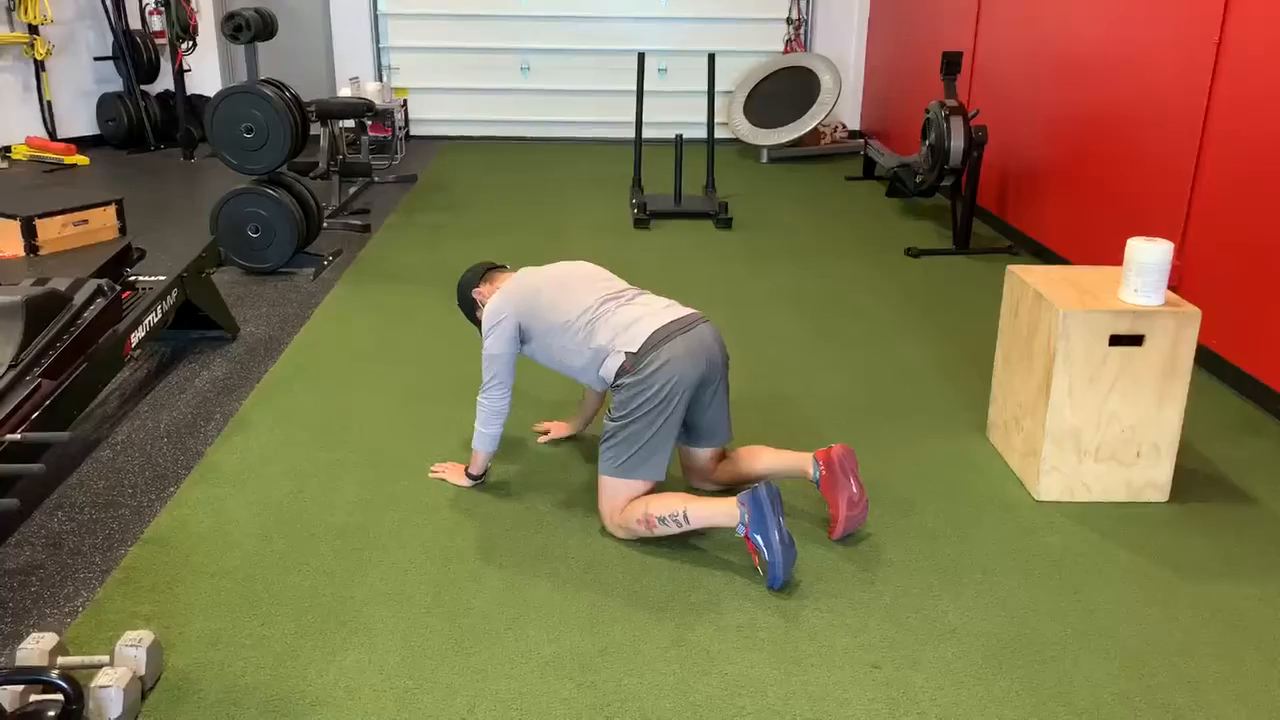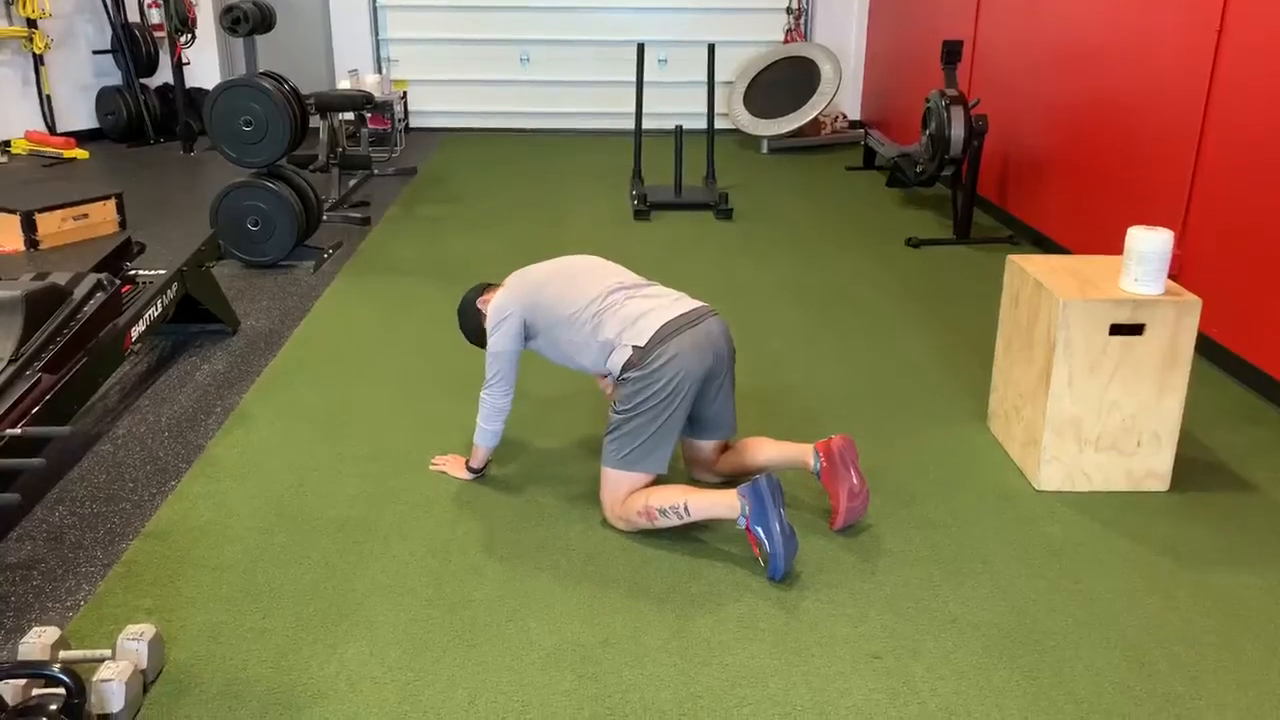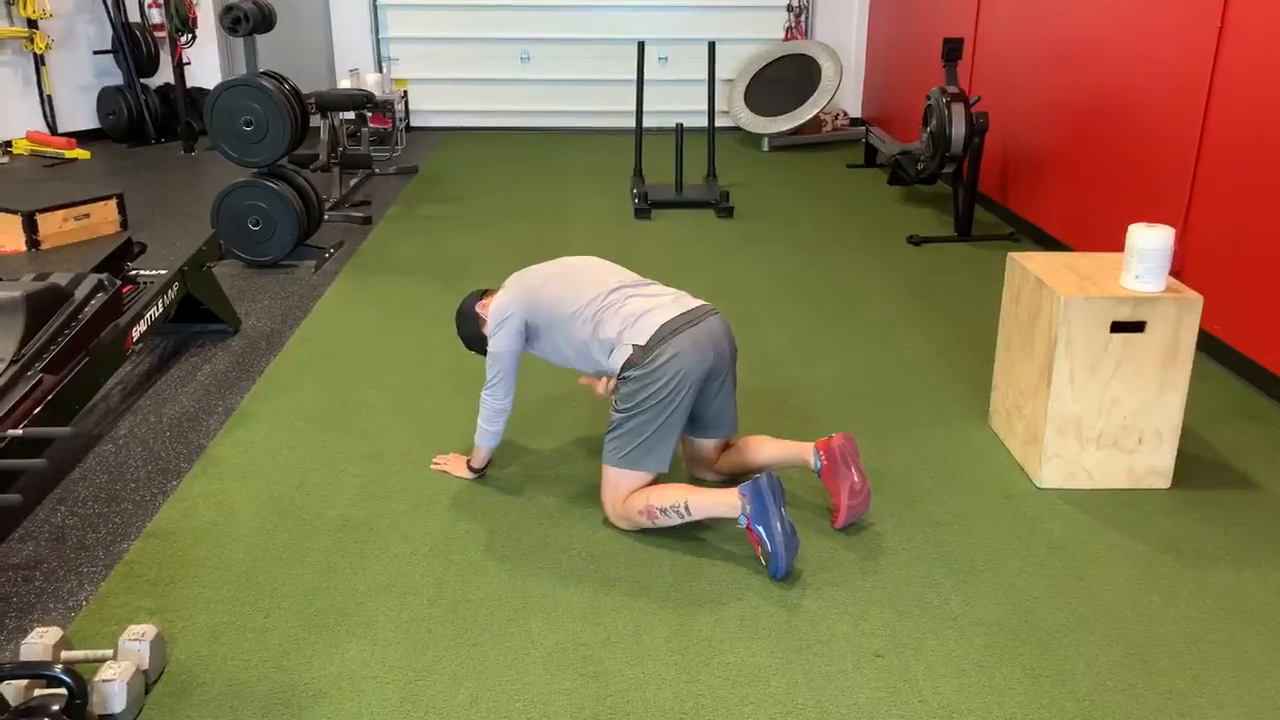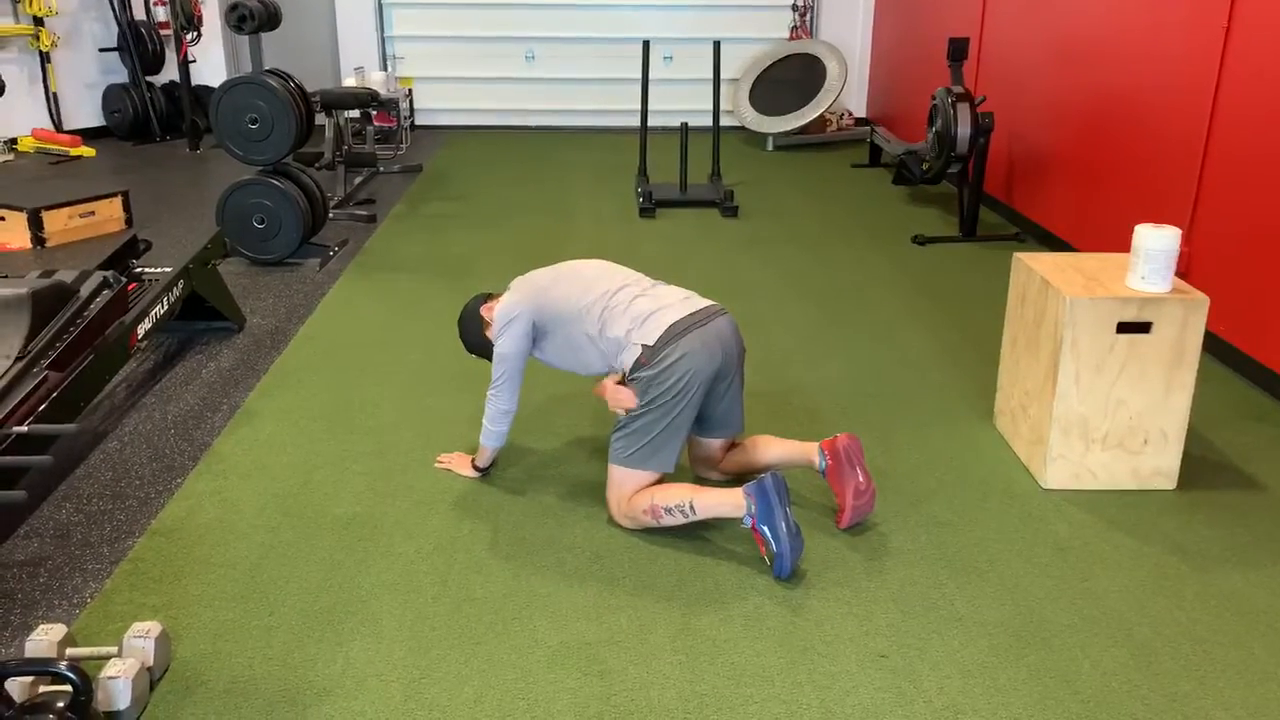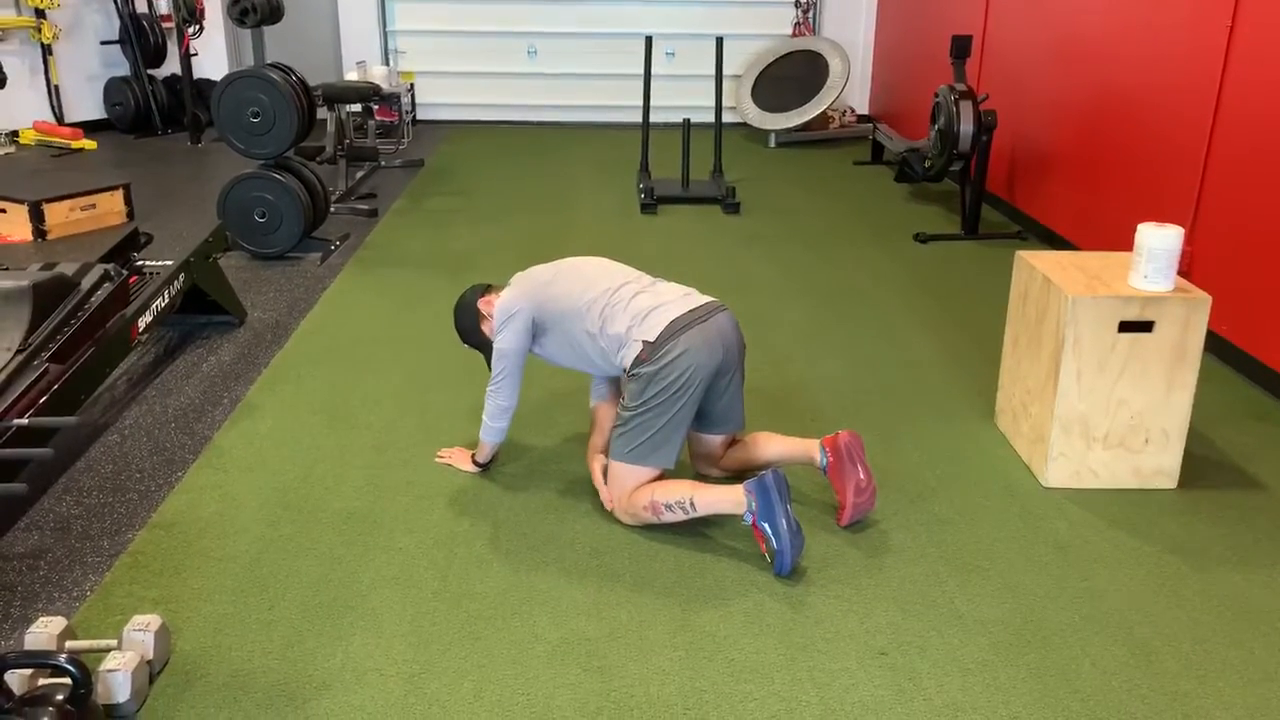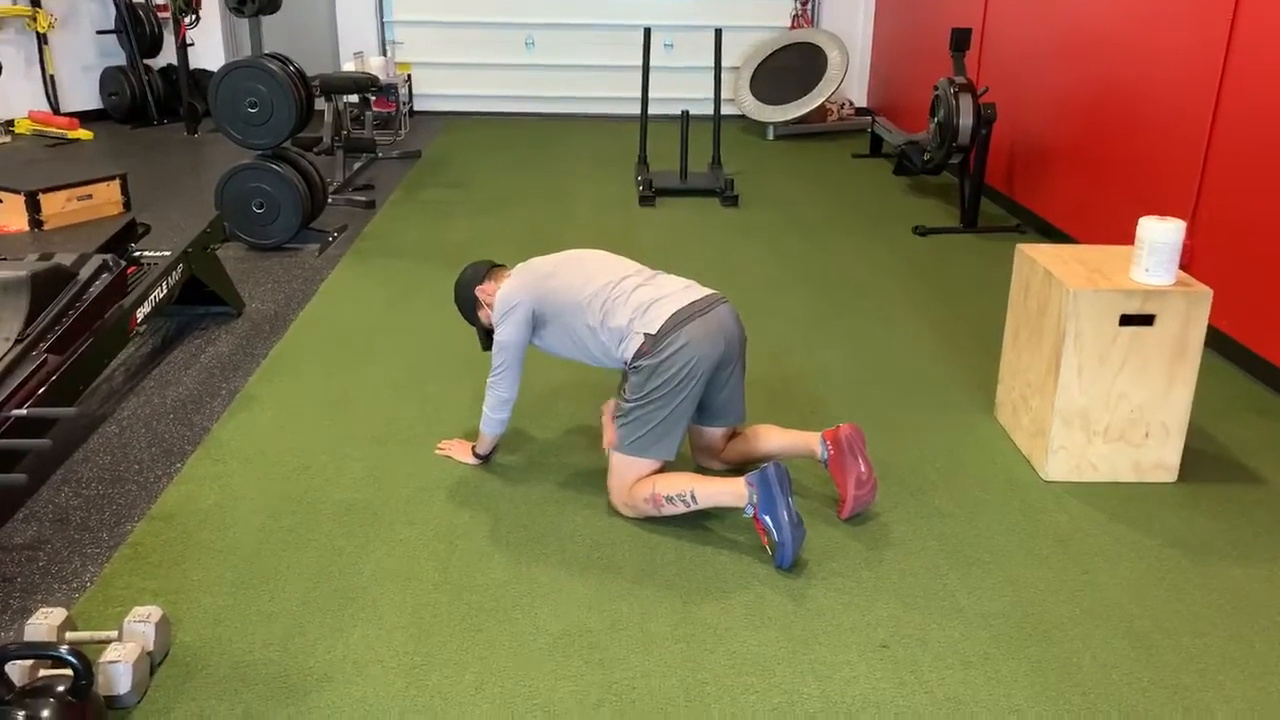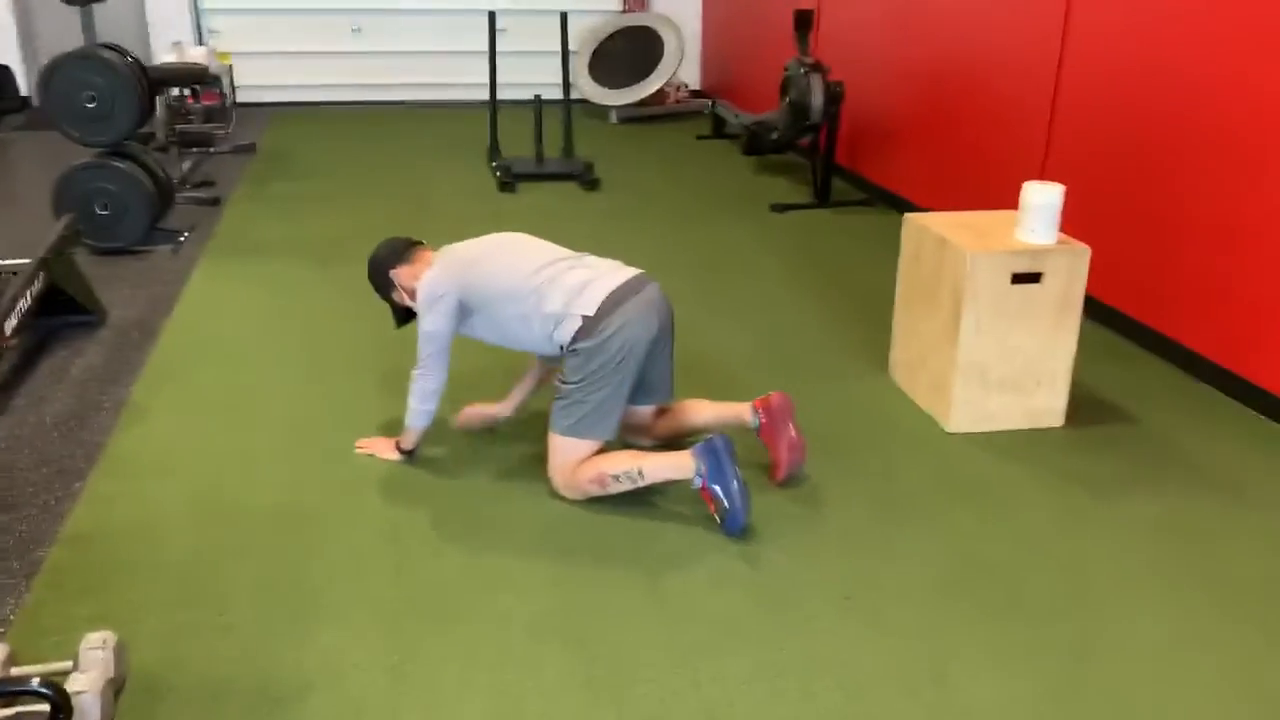
dt=0.7s
person 1, frame 1
left shoulder: (500, 306)
right shoulder: (567, 270)
left elbow: (494, 397)
left wrist: (473, 470)
right wrist: (577, 424)
left hip: (655, 362)
right hip: (701, 335)
left knee: (618, 516)
right knee: (706, 471)
left ankle: (743, 513)
right ankle: (820, 465)
person 1, frame 2
left shoulder: (506, 305)
right shoulder: (561, 271)
left elbow: (497, 393)
left wrist: (474, 463)
right wrist: (617, 379)
left hip: (664, 355)
right hip: (709, 327)
left knee: (620, 508)
right knee: (708, 463)
left ankle: (744, 504)
right ankle: (821, 456)
person 1, frame 3
left shoulder: (506, 306)
right shoulder: (555, 277)
left elbow: (497, 395)
left wrist: (474, 463)
right wrist: (612, 381)
left hip: (663, 353)
right hip: (709, 325)
left knee: (621, 507)
right knee: (708, 462)
left ankle: (745, 502)
right ankle: (821, 454)
person 1, frame 4
left shoulder: (514, 308)
right shoulder: (556, 286)
left elbow: (503, 396)
left wrist: (479, 462)
right wrist: (609, 382)
left hip: (673, 351)
right hip: (718, 326)
left knee: (626, 506)
right knee: (713, 461)
left ankle: (750, 503)
right ankle: (826, 454)
person 1, frame 5
left shoulder: (513, 304)
right shoulder: (555, 286)
left elbow: (502, 393)
right elbow: (606, 369)
left wrist: (480, 457)
right wrist: (596, 450)
left hip: (671, 349)
right hip: (718, 323)
left knee: (627, 502)
right knee: (713, 457)
left ankle: (750, 499)
right ankle: (827, 452)
person 1, frame 6
left shoulder: (513, 295)
right shoulder: (554, 273)
left elbow: (502, 384)
left wrist: (479, 449)
right wrist: (617, 404)
left hip: (674, 341)
right hip: (717, 315)
left knee: (627, 495)
right knee: (714, 451)
left ankle: (752, 493)
right ankle: (829, 444)
person 1, frame 7
left shoulder: (437, 283)
right shoulder: (480, 257)
left elbow: (429, 375)
left wrist: (404, 445)
right wrist: (507, 407)
left hip: (607, 325)
right hip: (644, 294)
left knee: (569, 478)
right knee: (643, 427)
left ankle: (697, 465)
right ankle: (757, 413)
